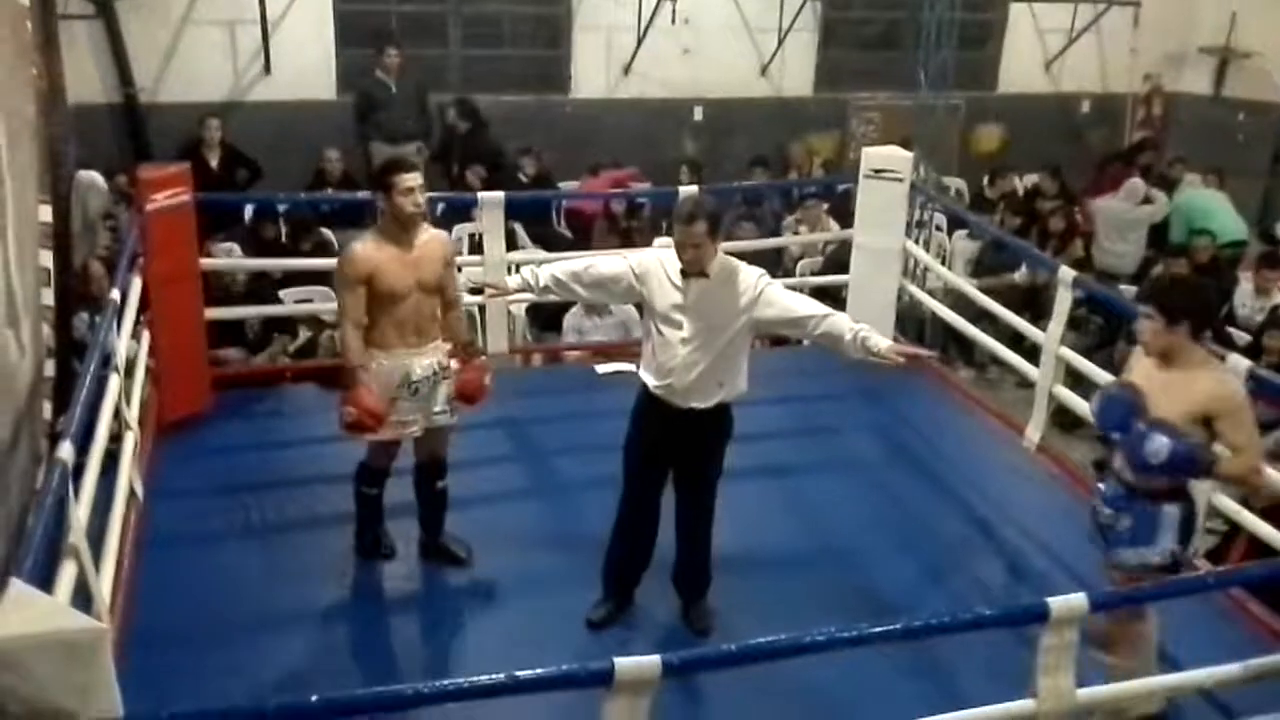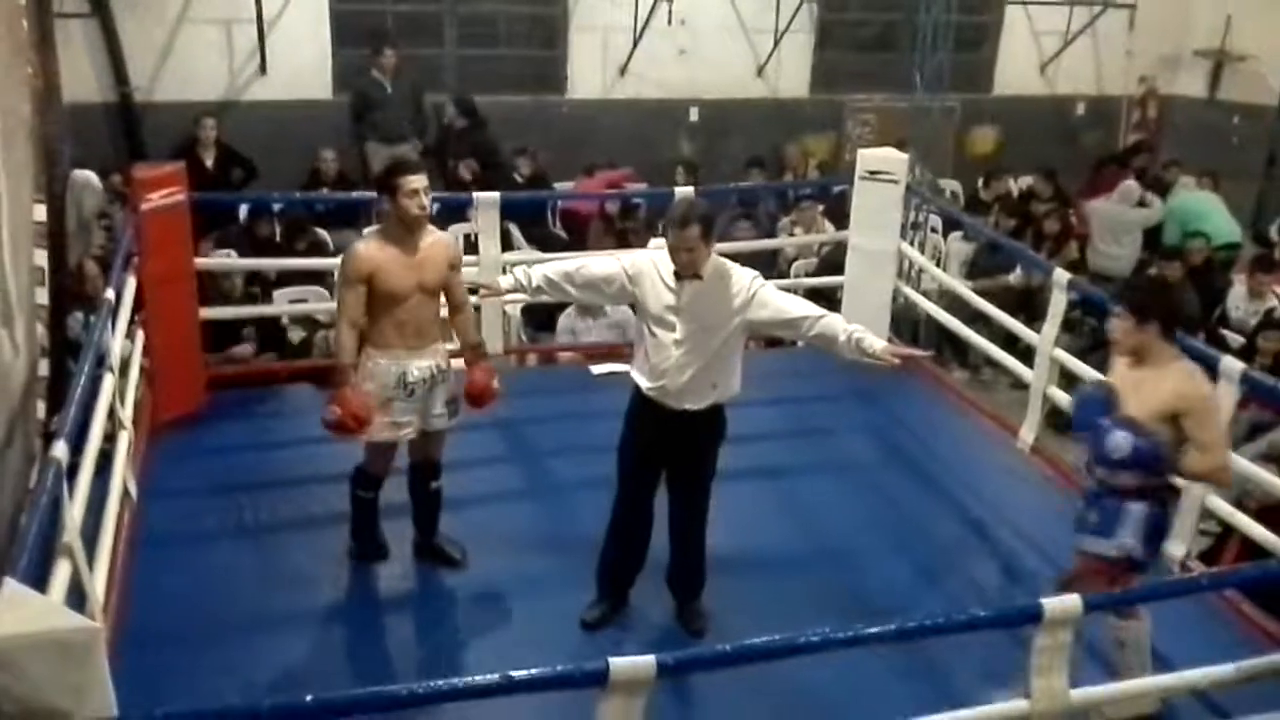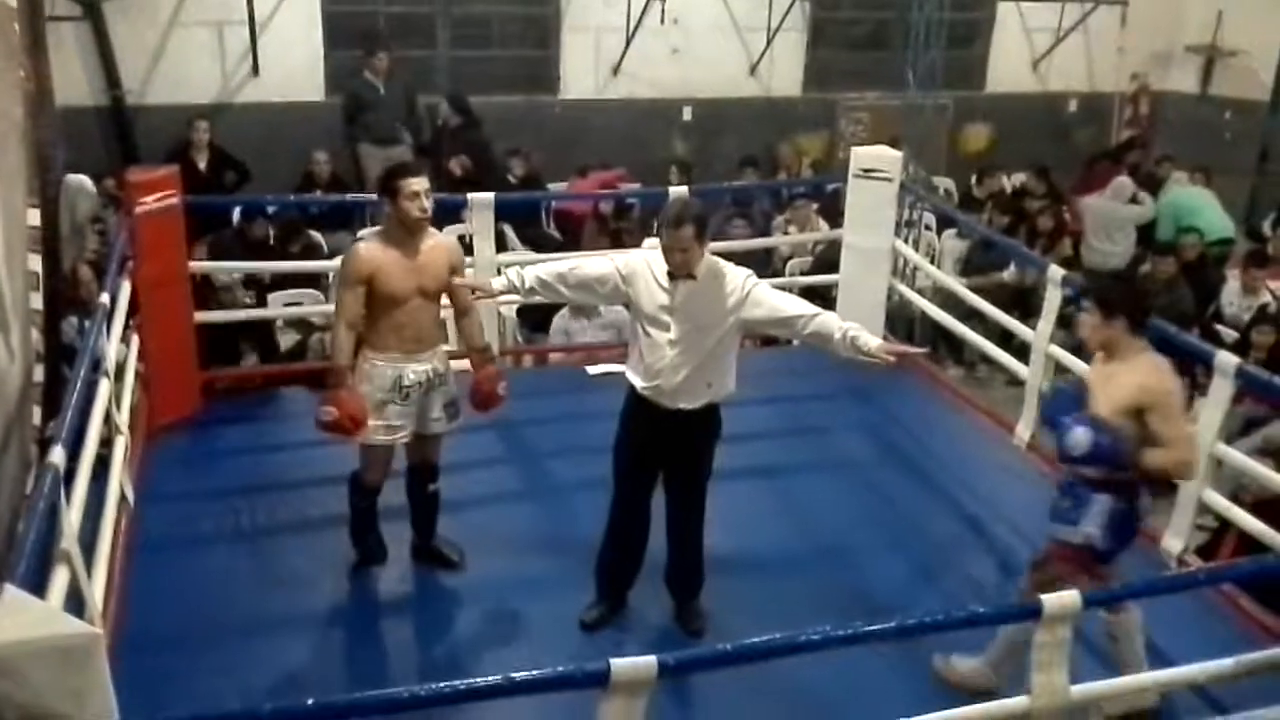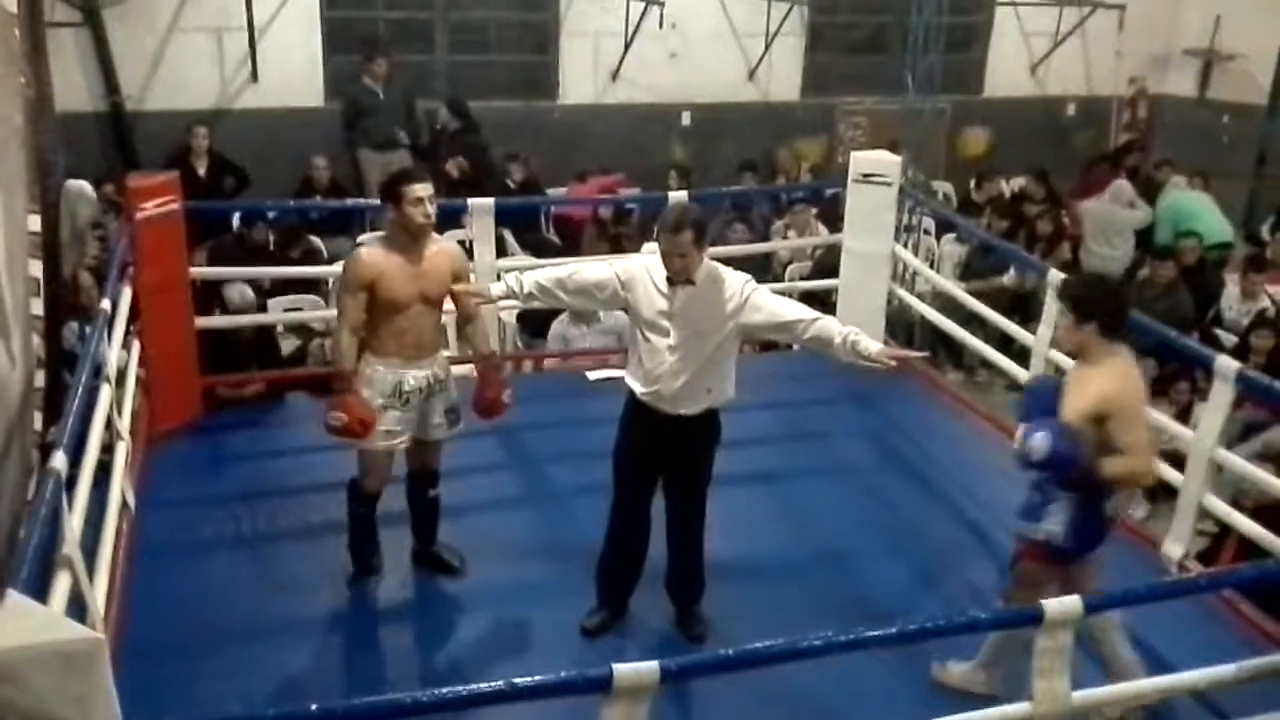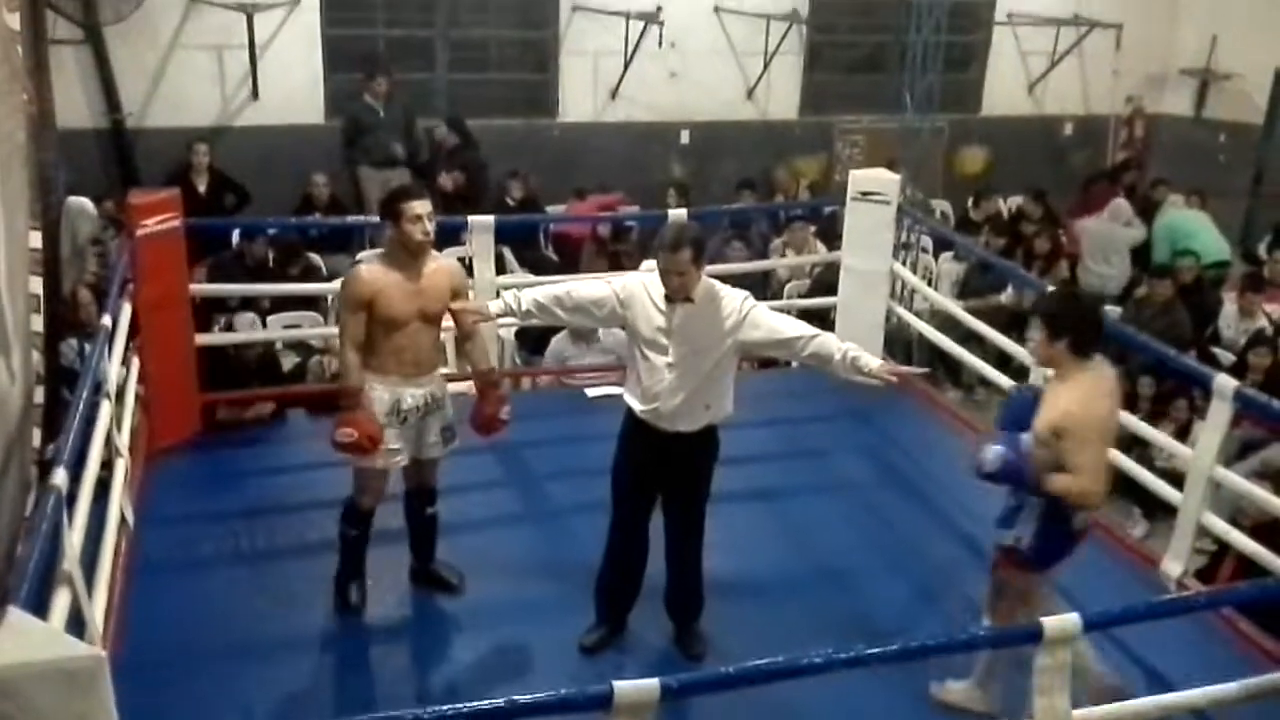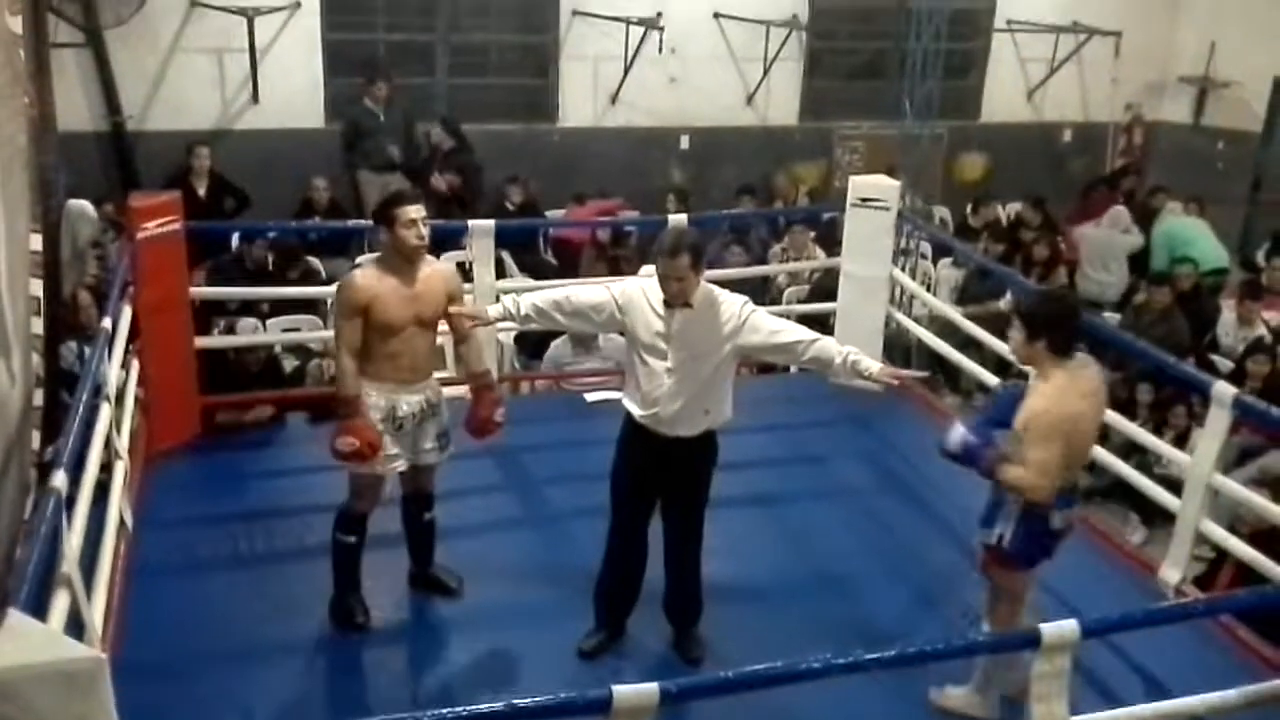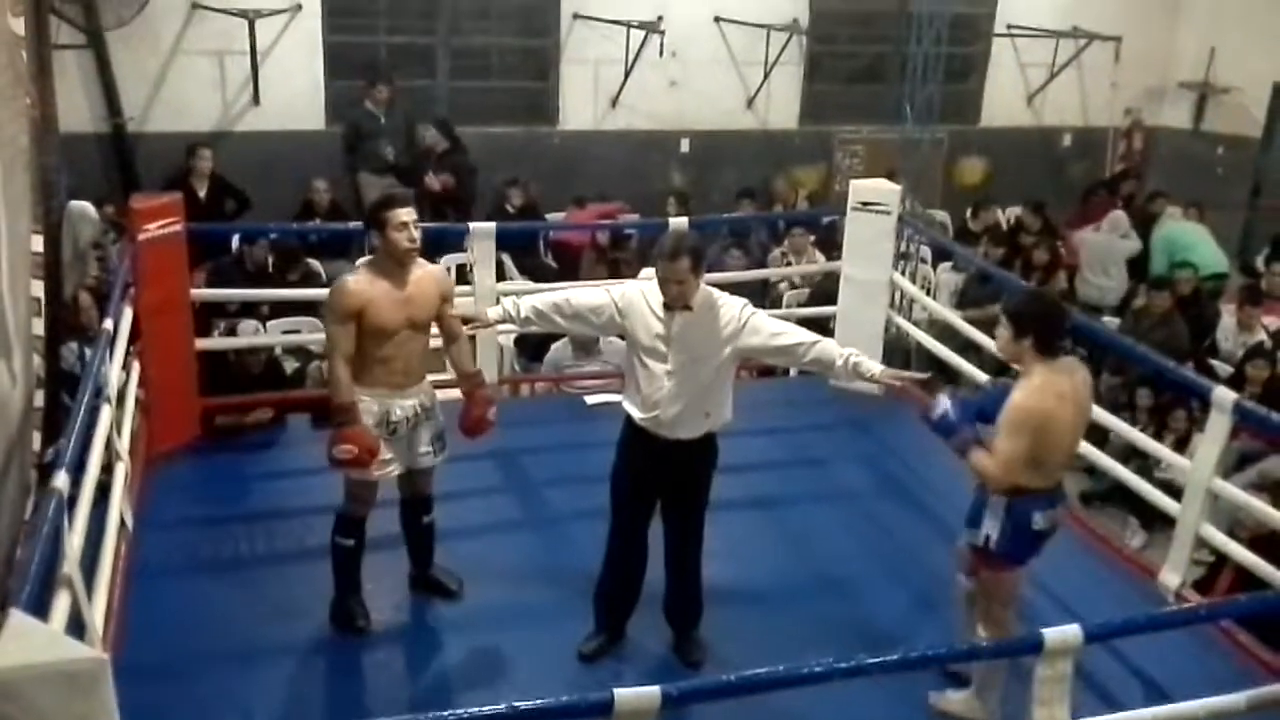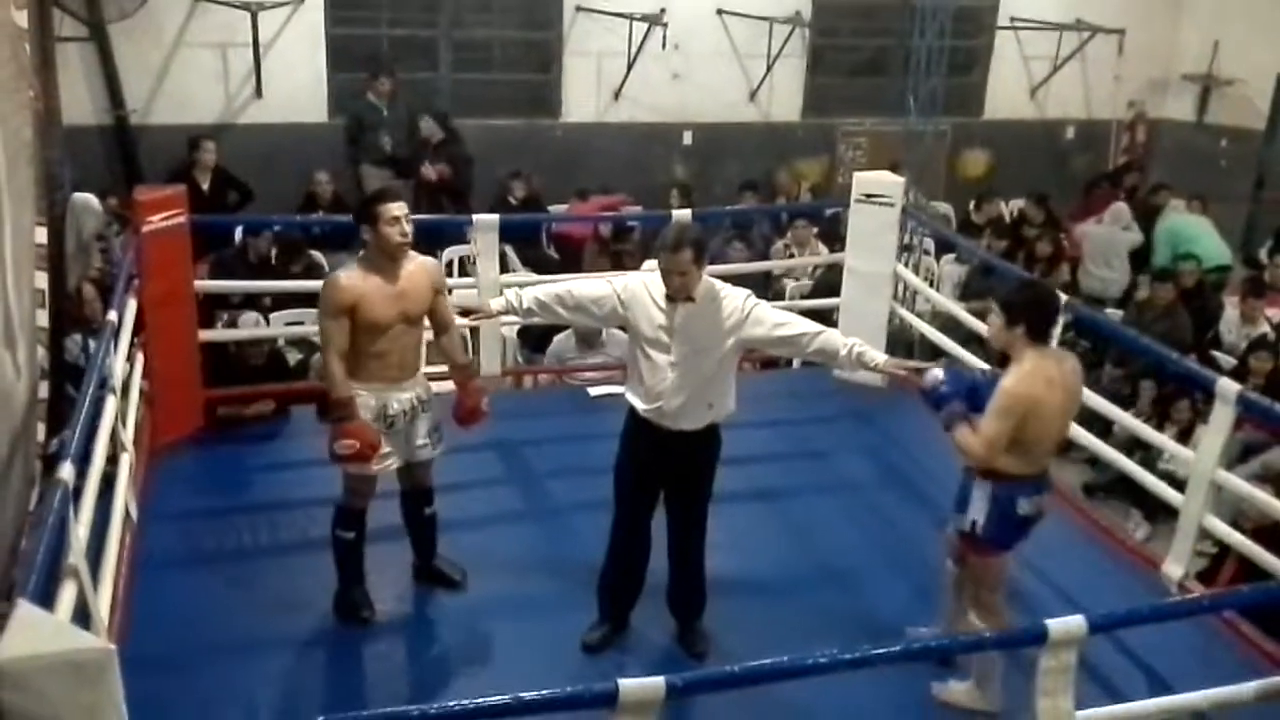
dt=0.1s
person 1, frame 1
left shoulder: (749, 285)
right shoulder: (648, 267)
left elbow: (810, 315)
right elbow: (586, 273)
left wrist: (876, 343)
right wrist: (519, 281)
left hip: (708, 417)
right hip: (654, 407)
left knee: (696, 513)
right knee: (636, 505)
left ankle: (694, 596)
right ankle: (617, 591)
person 1, frame 2
left shoulder: (743, 286)
right shoulder: (640, 268)
left elbow: (803, 316)
right elbow: (578, 274)
left wrist: (871, 344)
right wrist: (509, 281)
left hip: (702, 418)
right hip: (647, 408)
left knee: (690, 513)
right knee: (629, 506)
left ankle: (688, 598)
right ankle: (611, 592)
person 1, frame 3
left shoulder: (736, 286)
right shoulder: (634, 268)
left elbow: (797, 314)
right elbow: (572, 275)
left wrist: (865, 342)
right wrist: (503, 282)
left hip: (697, 418)
right hip: (642, 409)
left knee: (687, 513)
right knee: (627, 507)
left ankle: (686, 599)
right ankle: (610, 594)
person 1, frame 4
left shoulder: (735, 290)
right shoulder: (633, 274)
left elbow: (799, 319)
right elbow: (570, 280)
left wrist: (866, 346)
right wrist: (501, 288)
left hip: (697, 423)
right hip: (642, 414)
left knee: (687, 519)
right knee: (626, 512)
left ankle: (687, 603)
right ankle: (611, 599)
person 1, frame 5
left shoulder: (734, 308)
right shoulder: (632, 291)
left elbow: (797, 336)
right elbow: (569, 298)
left wrist: (866, 362)
right wrist: (498, 306)
left hip: (695, 440)
right hip: (640, 431)
left knee: (686, 536)
right knee: (625, 530)
left ankle: (686, 620)
right ankle: (610, 616)
person 1, frame 6
left shoulder: (733, 313)
right shoulder: (631, 296)
left elbow: (797, 340)
right elbow: (567, 302)
left wrist: (867, 366)
right wrist: (498, 310)
left hip: (694, 445)
right hip: (639, 437)
left knee: (685, 540)
right knee: (625, 534)
left ankle: (685, 626)
right ankle: (609, 621)
person 1, frame 7
left shoulder: (733, 316)
right shoulder: (630, 299)
left elbow: (797, 342)
right elbow: (567, 305)
left wrist: (867, 368)
right wrist: (498, 312)
left hip: (694, 448)
right hip: (639, 439)
left knee: (685, 543)
right knee: (625, 536)
left ankle: (685, 629)
right ankle: (609, 623)
person 1, frame 8
left shoulder: (736, 307)
right shoulder: (633, 291)
left elbow: (800, 332)
right elbow: (569, 296)
left wrist: (871, 357)
right wrist: (503, 303)
left hip: (698, 438)
right hip: (643, 430)
left knee: (688, 534)
right knee: (628, 528)
left ankle: (688, 620)
right ankle: (613, 615)
person 2, frame 1
left shoulder: (1219, 389)
right shoulder: (1142, 356)
left elbow: (1250, 470)
left wrist: (1190, 458)
right wrist: (1110, 410)
left hip: (1156, 514)
right hip: (1117, 494)
left knee: (1110, 626)
right knee: (1123, 610)
person 2, frame 2
left shoulder: (1189, 387)
right shoulder: (1123, 358)
left elbow: (1219, 467)
left wrist: (1152, 454)
right wrist: (1088, 412)
left hip: (1134, 514)
right hip: (1101, 496)
right knee: (1120, 606)
person 2, frame 3
left shoulder: (1154, 382)
right shoulder: (1106, 356)
left elbow: (1182, 460)
left wrist: (1117, 452)
right wrist: (1067, 407)
left hip: (1108, 504)
right hip: (1087, 491)
left knee: (1041, 591)
right knee: (1109, 592)
left ankle: (988, 671)
person 2, frame 4
left shoulder: (1119, 387)
right shoulder: (1104, 359)
left elbow: (1144, 470)
left wrist: (1080, 461)
right wrist: (1050, 403)
left hip: (1074, 504)
right hip: (1077, 497)
left knee: (1021, 592)
right knee: (1082, 590)
left ankle: (985, 673)
right ankle: (1131, 680)
person 2, frame 5
left shoulder: (1085, 403)
right shoulder: (1094, 369)
left elbow: (1089, 491)
left wrist: (1026, 472)
right wrist: (1030, 410)
left hip: (1045, 513)
right hip: (1051, 508)
left knee: (1005, 605)
right knee: (1033, 598)
left ankle: (981, 691)
right ankle: (1096, 682)
person 2, frame 6
left shoulder: (1050, 404)
right shoulder: (1087, 369)
left elbow: (1036, 486)
left wrist: (981, 456)
right wrist: (1018, 409)
left hip: (1028, 513)
right hip: (1061, 498)
left knee: (1004, 607)
right knee: (998, 584)
right ankle: (1013, 670)
person 2, frame 7
left shoulder: (1030, 400)
right shoulder: (1075, 372)
left elbow: (998, 476)
left wrist: (958, 432)
right wrist: (1000, 405)
left hip: (1014, 509)
right hip: (1045, 498)
left knee: (993, 608)
right knee: (972, 575)
person 2, frame 8
left shoulder: (1018, 385)
right shoulder: (1067, 365)
left elbow: (978, 452)
left wrist: (950, 407)
right wrist: (983, 397)
left hip: (998, 493)
right hip: (1031, 484)
left knee: (986, 595)
right knee: (960, 561)
left ankle: (984, 691)
right ankle: (951, 637)
person 3, frame 1
left shoulder: (440, 243)
right shoulder: (360, 256)
right elbow: (350, 325)
left wrist: (469, 356)
right wrist: (357, 381)
left hip: (435, 360)
right hip: (386, 366)
left knee: (434, 458)
right knee: (381, 458)
left ankle: (433, 536)
right ankle: (369, 529)
person 3, frame 2
left shoulder: (445, 246)
right shoulder: (363, 256)
left elbow: (459, 307)
right elbow: (348, 323)
left wrist: (476, 359)
right wrist: (345, 380)
left hip: (433, 362)
right hip: (386, 368)
left knee: (429, 459)
right knee: (378, 463)
left ankle: (427, 536)
right ankle: (365, 530)
person 3, frame 3
left shoulder: (447, 249)
right shoulder: (363, 256)
left elbow: (465, 311)
right elbow: (346, 323)
left wrist: (484, 362)
right wrist: (341, 381)
left hip: (433, 365)
right hip: (383, 370)
left knee: (426, 462)
right knee: (374, 471)
left ankle: (425, 539)
right ankle: (365, 532)
person 3, frame 4
left shoulder: (451, 255)
right shoulder: (365, 262)
left elbow: (469, 317)
right elbow: (348, 329)
left wrist: (488, 369)
right wrist: (346, 387)
left hip: (433, 372)
right hip: (383, 376)
left knee: (427, 467)
right knee: (373, 477)
left ankle: (425, 545)
right ankle: (364, 543)
person 3, frame 5
left shoulder: (450, 272)
right shoulder: (364, 279)
left elbow: (469, 334)
right elbow: (350, 347)
left wrist: (488, 385)
right wrist: (352, 406)
left hip: (430, 389)
right hip: (381, 394)
left knee: (424, 485)
right knee: (367, 496)
left ankle: (424, 564)
right ankle: (349, 575)
person 3, frame 6
left shoulder: (445, 277)
right shoulder: (359, 285)
left elbow: (464, 338)
right elbow: (345, 354)
left wrist: (483, 388)
right wrist: (350, 412)
left hip: (425, 396)
right hip: (377, 400)
left knee: (421, 490)
right knee: (362, 501)
left ankle: (422, 568)
right ankle: (345, 591)
person 3, frame 7
left shoulder: (437, 279)
right shoulder: (351, 290)
left elbow: (455, 338)
right elbow: (339, 360)
left wrist: (474, 388)
right wrist: (346, 419)
left hip: (419, 399)
right hip: (370, 405)
left knee: (420, 492)
right knee: (358, 505)
left ankle: (423, 569)
right ankle: (346, 594)
person 3, frame 8
left shoulder: (428, 271)
right shoulder: (343, 286)
left elbow: (445, 329)
right elbow: (333, 356)
left wrist: (466, 378)
right wrist: (345, 414)
left hip: (414, 392)
right hip: (366, 399)
left knee: (420, 485)
right knee: (357, 498)
left ankle: (427, 561)
right ankle: (349, 587)
